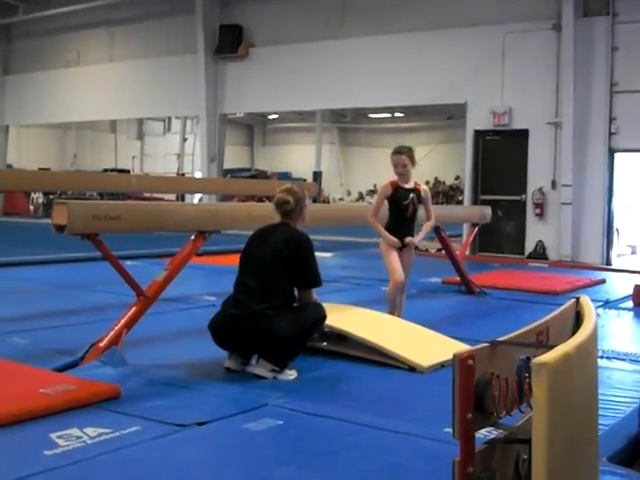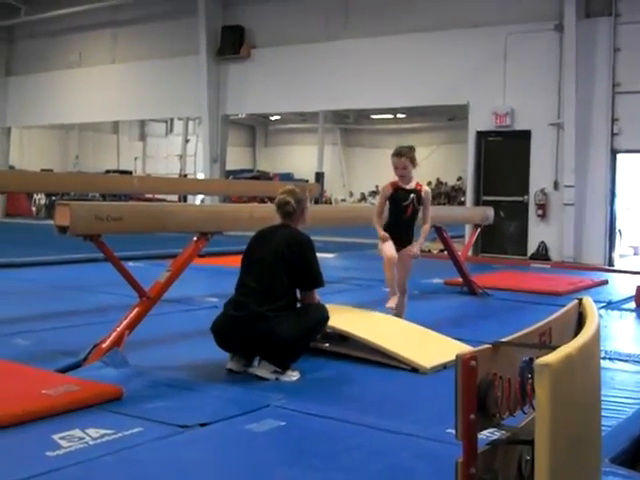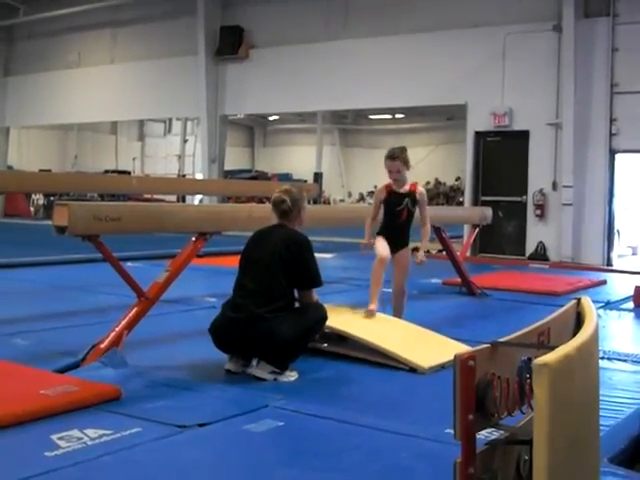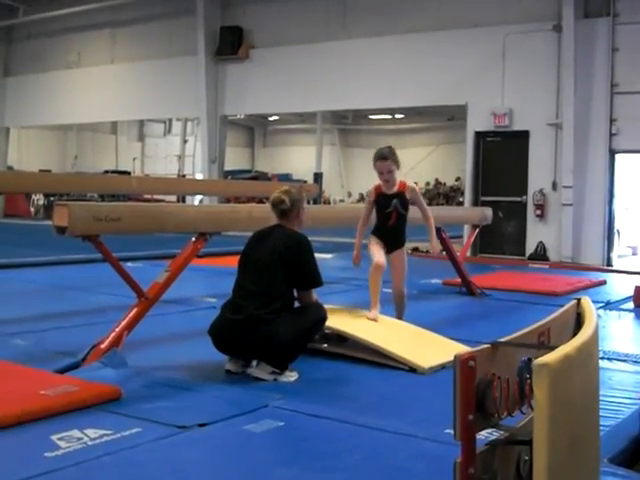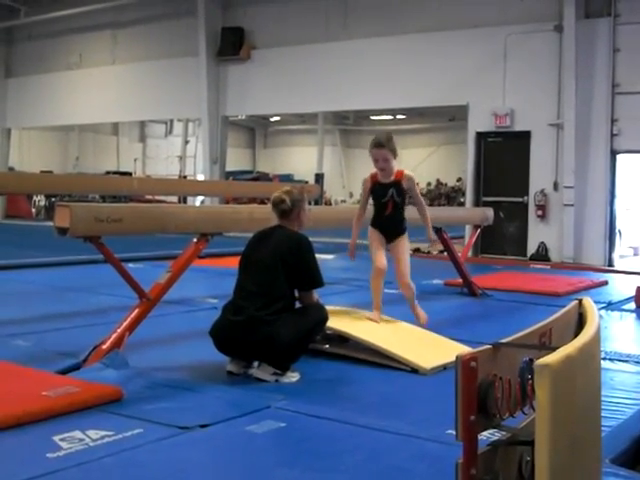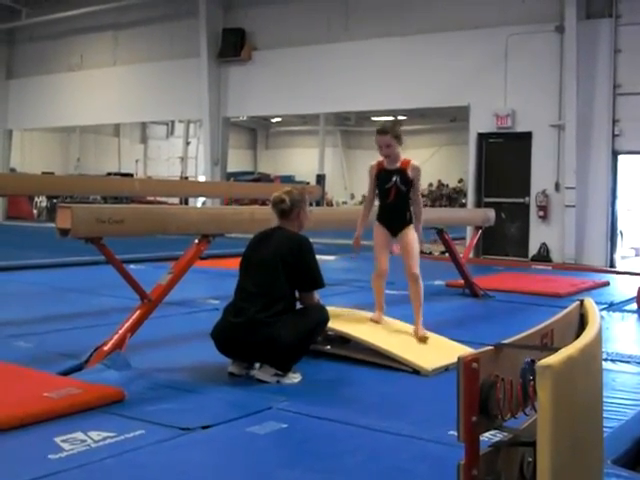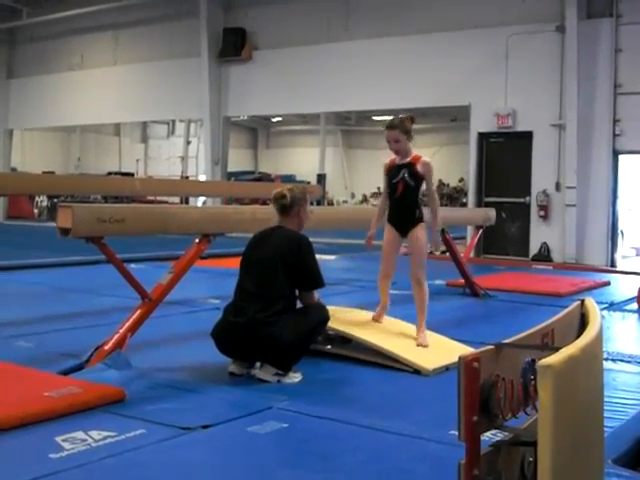
dt=0.2s
person 1, frame 1
left shoulder: (259, 234)
right shoulder: (299, 240)
right elbow: (306, 298)
right wrist: (313, 301)
right hip: (261, 330)
right knee: (316, 312)
left ankle: (240, 355)
right ankle: (270, 362)
person 1, frame 2
left shoulder: (260, 236)
right shoulder: (301, 241)
right elbow: (308, 299)
left wrist: (292, 298)
right wrist: (314, 301)
right hip: (263, 332)
right knee: (319, 313)
left ankle: (242, 357)
right ankle: (273, 364)
person 1, frame 3
left shoulder: (257, 236)
right shoulder: (298, 241)
right elbow: (306, 298)
left wrist: (291, 297)
right wrist: (313, 301)
right hip: (261, 333)
right knee: (317, 312)
left ankle: (240, 358)
right ankle: (272, 364)
person 1, frame 4
left shoulder: (257, 237)
right shoulder: (298, 241)
right elbow: (306, 298)
left wrist: (291, 296)
right wrist: (313, 300)
right hip: (260, 335)
right knee: (317, 312)
left ankle: (240, 358)
right ankle: (271, 365)
person 1, frame 5
left shoulder: (258, 237)
right shoulder: (299, 242)
right elbow: (307, 298)
left wrist: (291, 296)
right wrist: (313, 300)
right hip: (262, 336)
right knee: (318, 313)
left ankle: (241, 359)
right ankle: (273, 366)
person 1, frame 6
left shoulder: (258, 239)
right shoulder: (299, 243)
right elbow: (308, 300)
right wrist: (315, 301)
right hip: (263, 337)
right knee: (319, 314)
left ankle: (243, 361)
right ankle: (274, 367)
person 1, frame 7
left shoulder: (258, 238)
right shoulder: (299, 242)
right elbow: (309, 300)
right wrist: (316, 301)
right hip: (263, 337)
right knee: (319, 313)
left ankle: (243, 361)
right ankle: (275, 367)
person 2, frame 1
left shoulder: (422, 190)
right shoulder: (388, 188)
left elbow: (430, 219)
right elbow: (372, 216)
left wrist: (418, 238)
right wrist: (386, 236)
left hip: (408, 242)
right hip: (390, 240)
left knee: (403, 285)
right knee: (398, 280)
person 2, frame 2
left shoulder: (424, 191)
right shoulder: (389, 188)
left elbow: (426, 223)
right elbow: (377, 215)
left wrist: (418, 245)
right wrist: (379, 230)
left hip: (407, 242)
right hip: (388, 237)
left knee: (403, 286)
right knee: (390, 257)
right ankle: (393, 294)
person 2, frame 3
left shoulder: (419, 192)
right shoulder: (383, 191)
left elbow: (425, 223)
right elbow: (372, 218)
left wrist: (422, 250)
right wrist: (367, 237)
left hip: (403, 243)
right hip: (383, 237)
left knee: (400, 288)
right knee: (382, 256)
right ankle: (373, 301)
person 2, frame 4
left shoulder: (409, 189)
right shoulder: (373, 193)
left elbow: (428, 215)
right elbow: (364, 221)
left wrist: (433, 240)
right wrist: (357, 248)
left hip: (398, 243)
right hip: (377, 238)
left knee: (399, 289)
right knee: (379, 263)
right ankle: (374, 307)
person 2, frame 5
left shoulder: (406, 178)
right shoulder: (369, 181)
left elbow: (420, 205)
right elbow: (361, 211)
left wrist: (429, 231)
right wrist: (353, 239)
left hip: (399, 233)
right hip: (377, 230)
left knee: (405, 281)
right knee: (380, 267)
left ankle: (415, 307)
right ankle: (376, 309)
person 2, frame 6
left shoulder: (412, 168)
right shoulder: (375, 169)
left elbow: (417, 200)
right elbow: (369, 201)
left wrist: (419, 229)
right wrist: (359, 230)
left hip: (406, 224)
right hip: (383, 224)
left knee: (414, 273)
right knee: (381, 270)
left ankle: (418, 324)
right ankle: (379, 309)
person 2, frame 7
left shoulder: (423, 164)
right shoulder: (388, 166)
left elbow: (432, 198)
left wrist: (435, 229)
right wrist: (373, 228)
left hip: (415, 223)
right hip: (393, 223)
left knee: (418, 276)
right knee: (386, 272)
left ankle: (421, 328)
right ankle: (383, 304)
